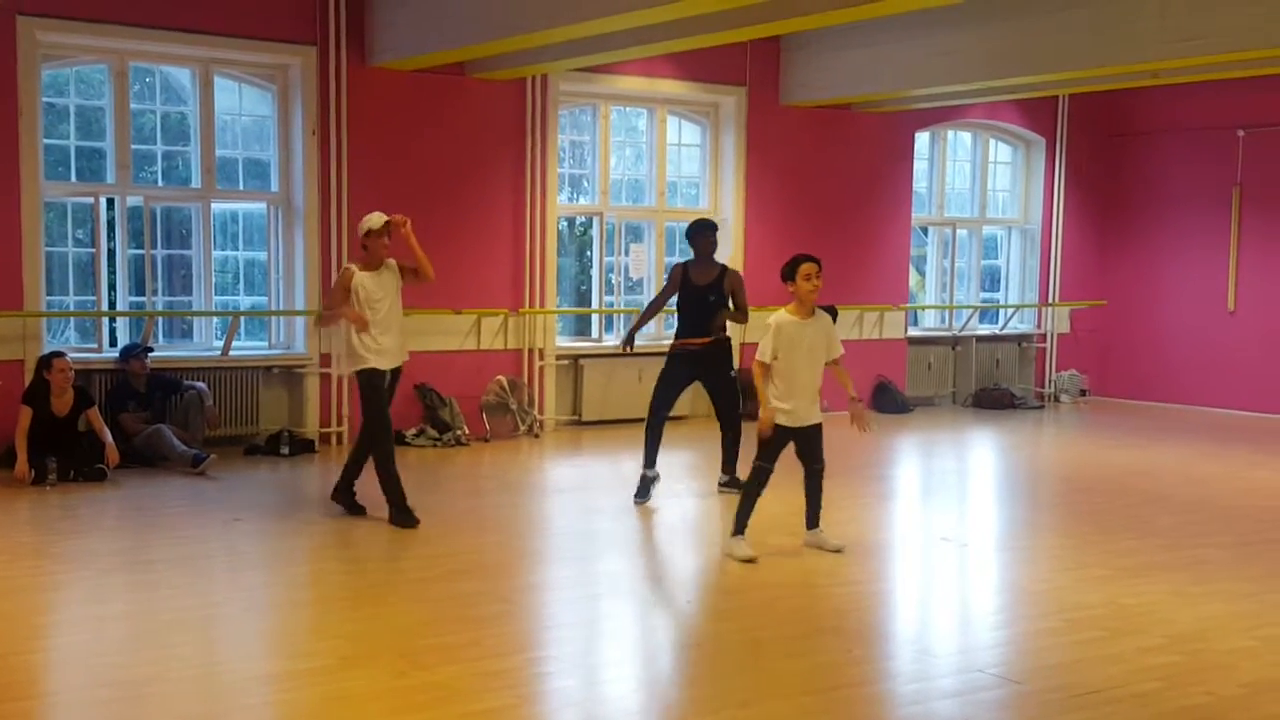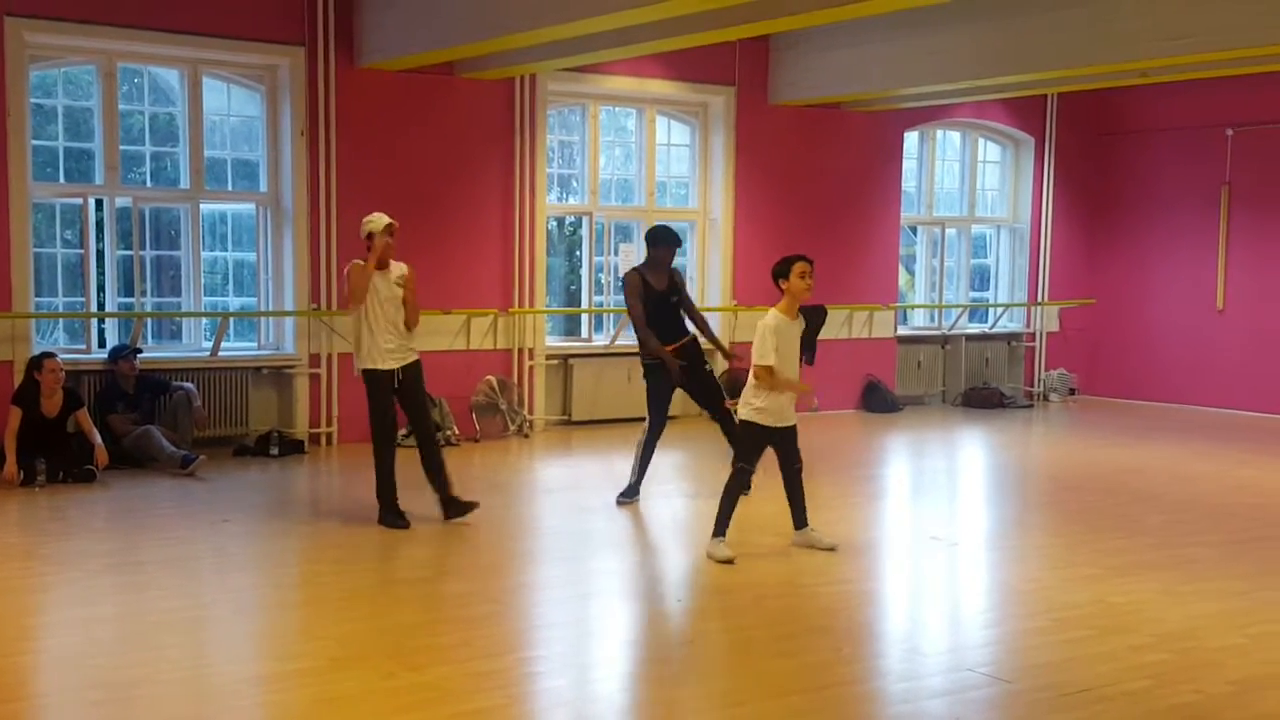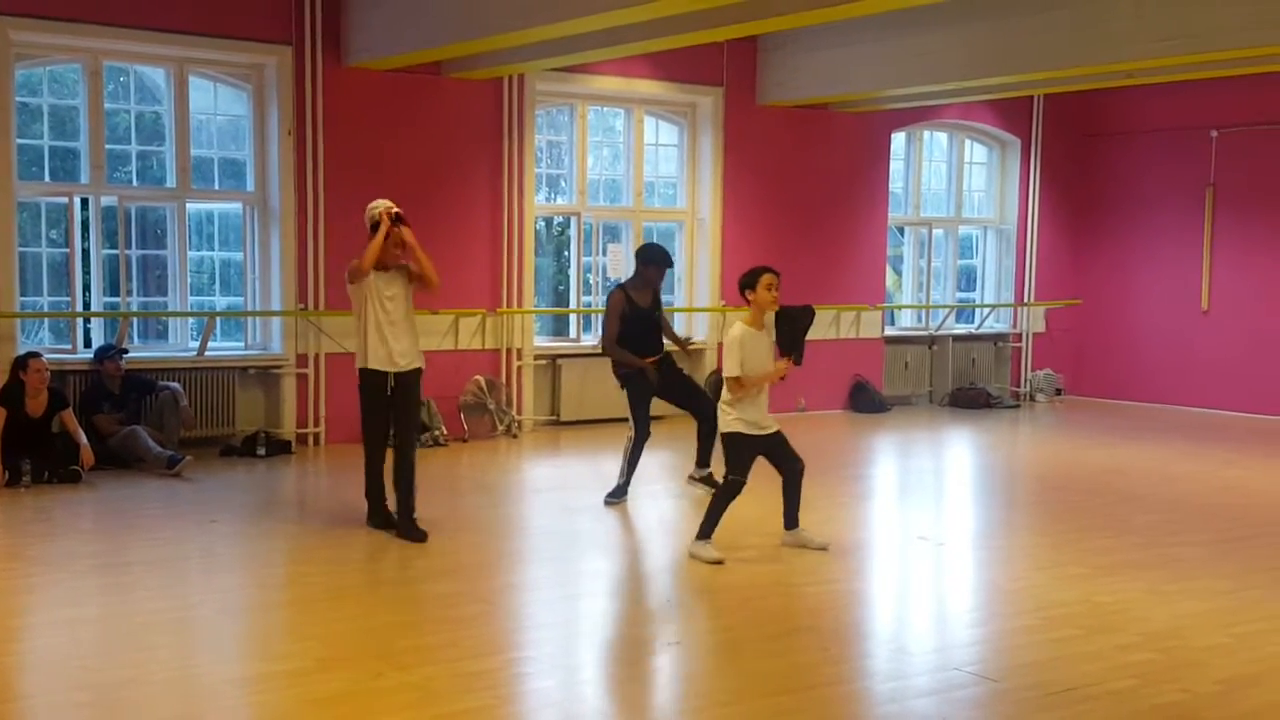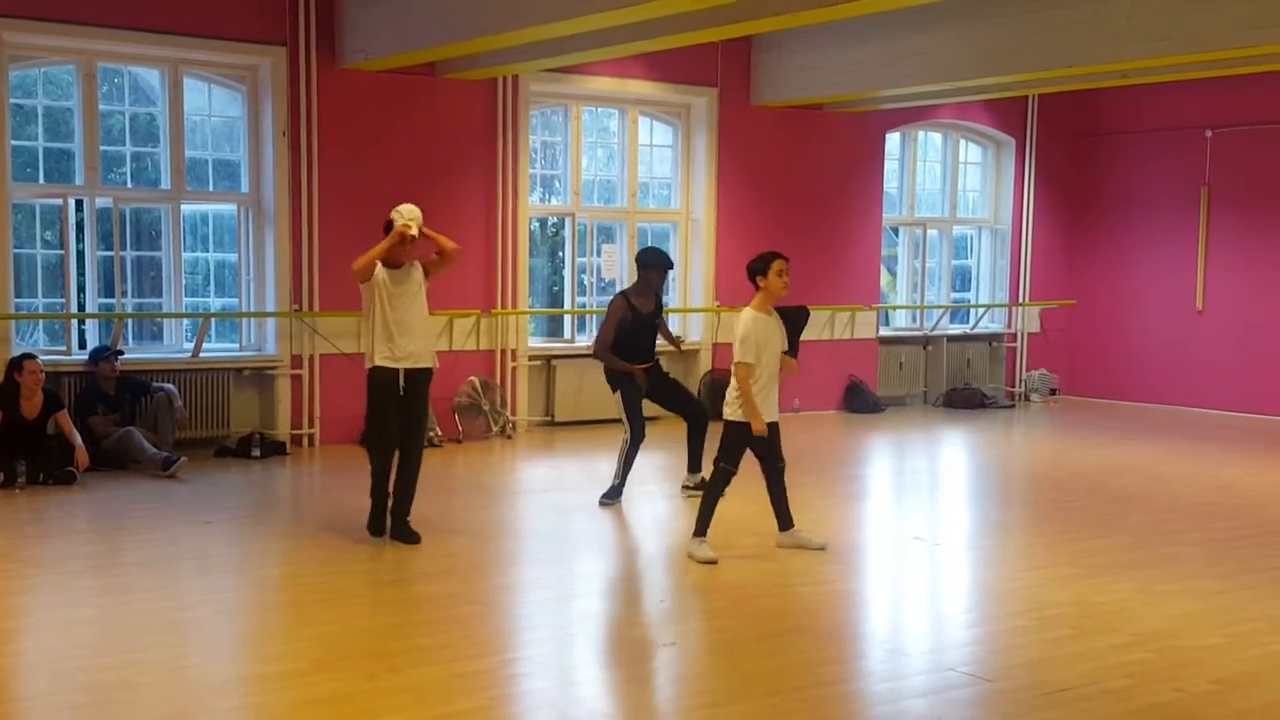
dt=0.4s
person 1, frame 1
left shoulder: (394, 269)
right shoulder: (350, 275)
left elbow: (428, 275)
right elbow: (321, 320)
left wrist: (409, 234)
right wrist: (344, 313)
left hip: (394, 360)
right hip: (367, 362)
left knee: (373, 431)
right knee: (381, 433)
left ankle: (344, 488)
right ankle: (397, 504)
person 1, frame 2
left shoulder: (404, 271)
right shoulder: (356, 270)
left elbow: (412, 324)
right elbow: (354, 300)
left wrist: (411, 294)
right wrist: (376, 253)
left hip: (406, 359)
right hip: (375, 364)
left knee: (426, 428)
right knee: (384, 435)
left ankle: (447, 499)
right ankle: (388, 506)
person 1, frame 3
left shoulder: (405, 272)
right shoulder: (358, 275)
left elbow: (433, 283)
right elbow: (364, 265)
left wrist: (412, 242)
right wrist: (383, 227)
left hip: (408, 365)
right hip: (373, 366)
left knee: (406, 440)
right knee: (375, 441)
left ankle: (405, 517)
right ankle: (376, 508)
person 1, frame 4
left shoulder: (420, 270)
right shoulder: (373, 273)
left elbow: (452, 250)
right elbow: (356, 269)
left wrist: (423, 230)
right wrist: (393, 237)
left hip: (419, 365)
right hip: (383, 366)
left knee: (412, 445)
right knee: (380, 440)
left ankle: (400, 518)
right ankle: (379, 507)
person 2, frame 1
left shoulder: (825, 321)
right shoulder: (778, 323)
left elbow: (835, 364)
right elbow: (759, 367)
left wrist: (854, 400)
right wrist: (766, 408)
left hip: (810, 413)
right hip: (777, 414)
left knee: (815, 469)
right knee: (761, 472)
left ankle: (813, 531)
right ankle: (737, 537)
person 2, frame 2
left shoulder: (799, 322)
right shoulder: (770, 324)
right elbow: (761, 374)
right wrist: (796, 387)
left hip: (784, 414)
right hip: (757, 413)
left knee: (793, 468)
right knee: (742, 472)
left ankle: (802, 530)
right ankle: (717, 538)
person 2, frame 3
left shoulder: (766, 331)
right shoulder: (736, 336)
right elbow: (736, 385)
right wrist: (773, 373)
left hip: (764, 420)
right hip: (737, 424)
left knee: (794, 468)
right knee: (734, 482)
left ankle: (792, 530)
right ankle: (701, 540)
person 2, frame 4
left shoulder: (775, 318)
right shoulder: (749, 321)
right elbow: (741, 372)
left wrist: (789, 362)
right wrist: (753, 415)
left hip: (767, 412)
right hip: (742, 413)
left knee: (775, 468)
right knee: (723, 472)
left ankle: (787, 531)
right ankle: (698, 539)
person 3, frame 1
left shoulder: (730, 277)
right shoulder: (680, 271)
left elbow: (743, 316)
right elbow: (658, 302)
left wrist: (726, 313)
right wrist: (634, 329)
left hip: (716, 351)
right hip: (683, 352)
left knee: (731, 415)
right knee: (657, 410)
left ankle: (728, 476)
right ankle: (648, 473)
person 3, frame 2
left shoulder: (674, 275)
right shoulder: (633, 280)
left elbow: (691, 312)
right elbow: (640, 328)
left wrist: (719, 345)
right wrist: (667, 357)
left hip: (688, 351)
right hip: (657, 360)
left knee: (721, 409)
right knee: (655, 423)
right ankle: (634, 484)
person 3, frame 3
left shoulder: (652, 289)
right shoulder: (618, 297)
right elbow: (609, 346)
left wrist: (677, 341)
right wrist: (643, 365)
left hip: (662, 363)
right hip: (633, 370)
left knee: (707, 410)
right knee: (640, 430)
left ankle: (701, 472)
right ankle: (621, 486)
person 3, frame 4
left shoulder: (656, 294)
right shoulder: (620, 304)
right elbow: (600, 351)
left wrist: (671, 339)
right wrist: (633, 371)
left hip: (651, 369)
right hip: (624, 374)
left knee: (698, 414)
right knee: (635, 431)
left ankle: (692, 480)
right ankle: (616, 486)
